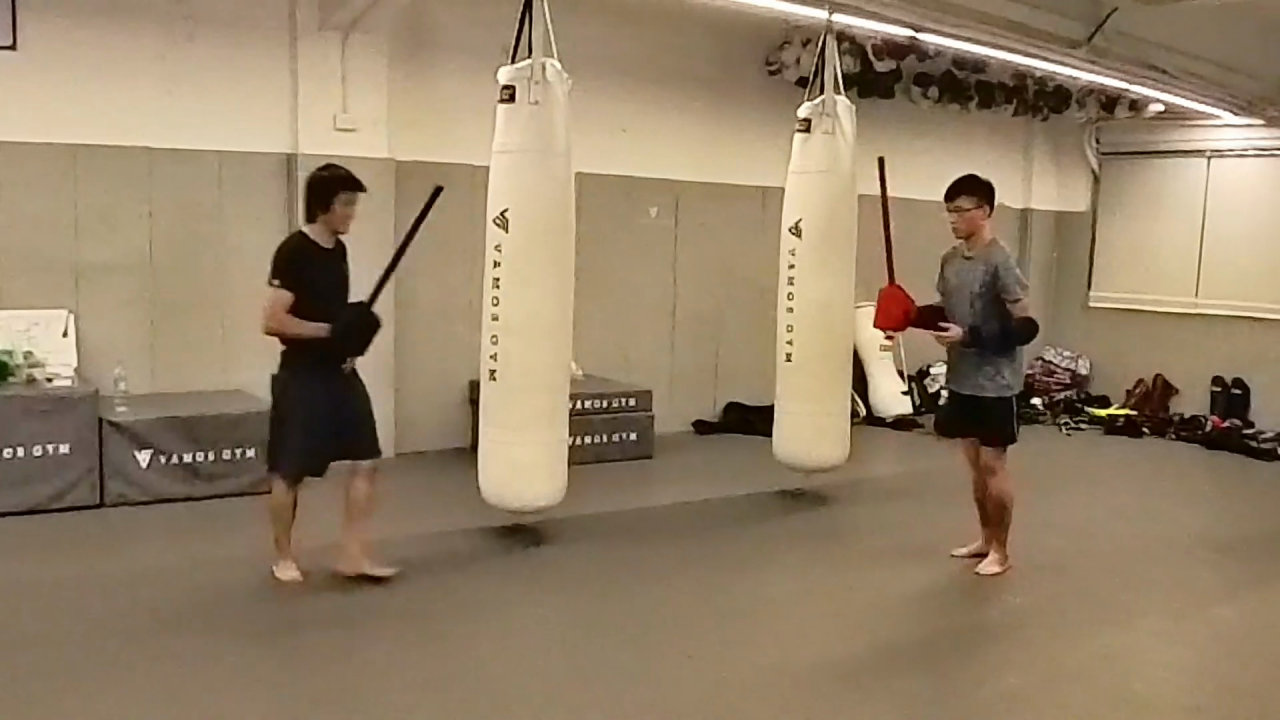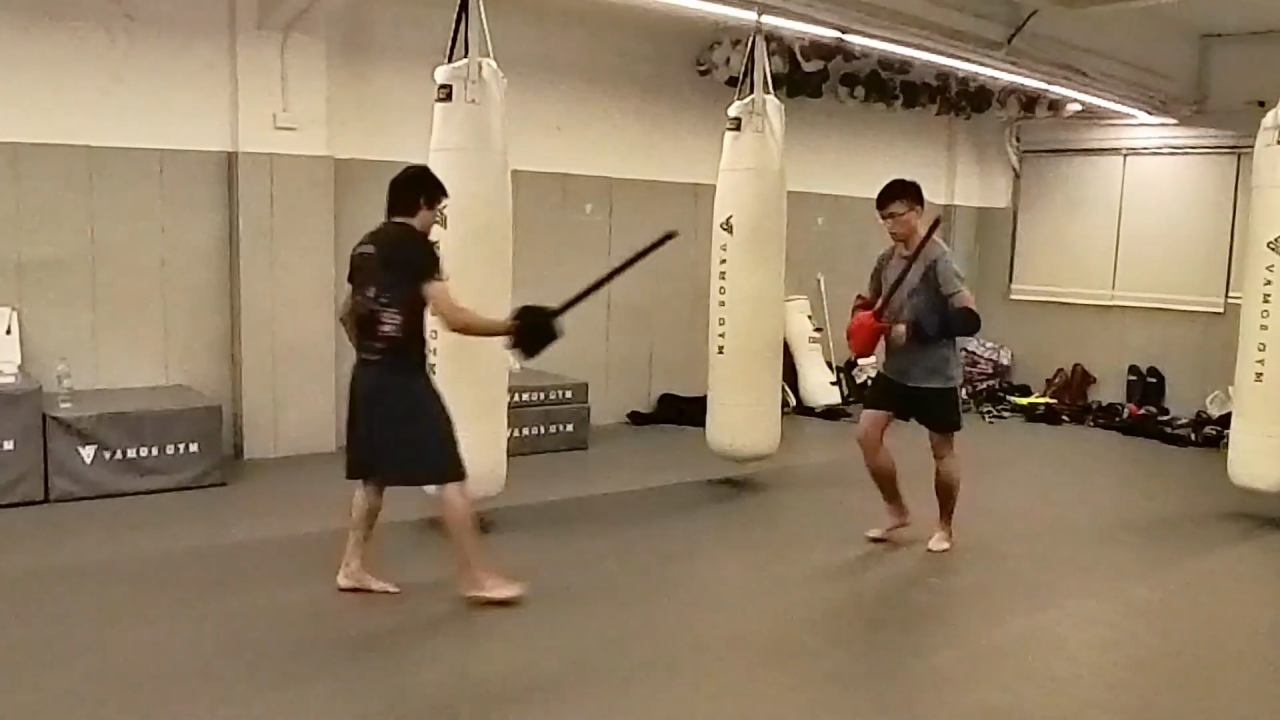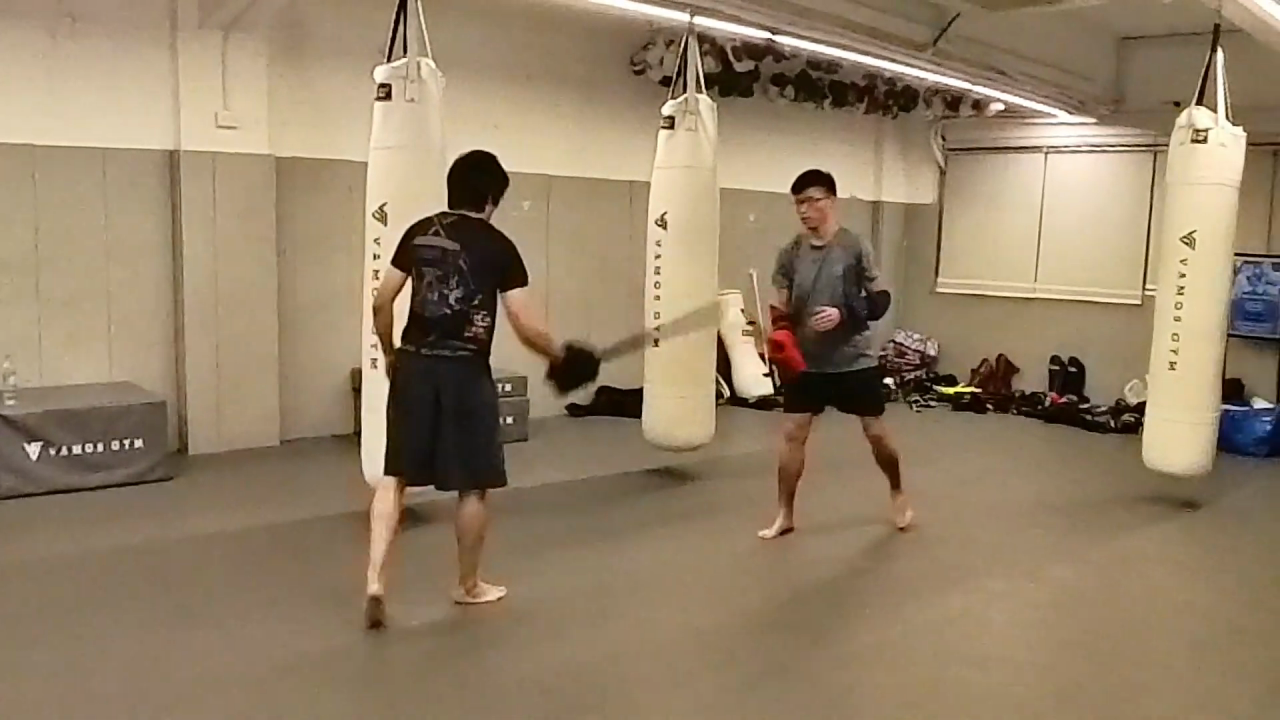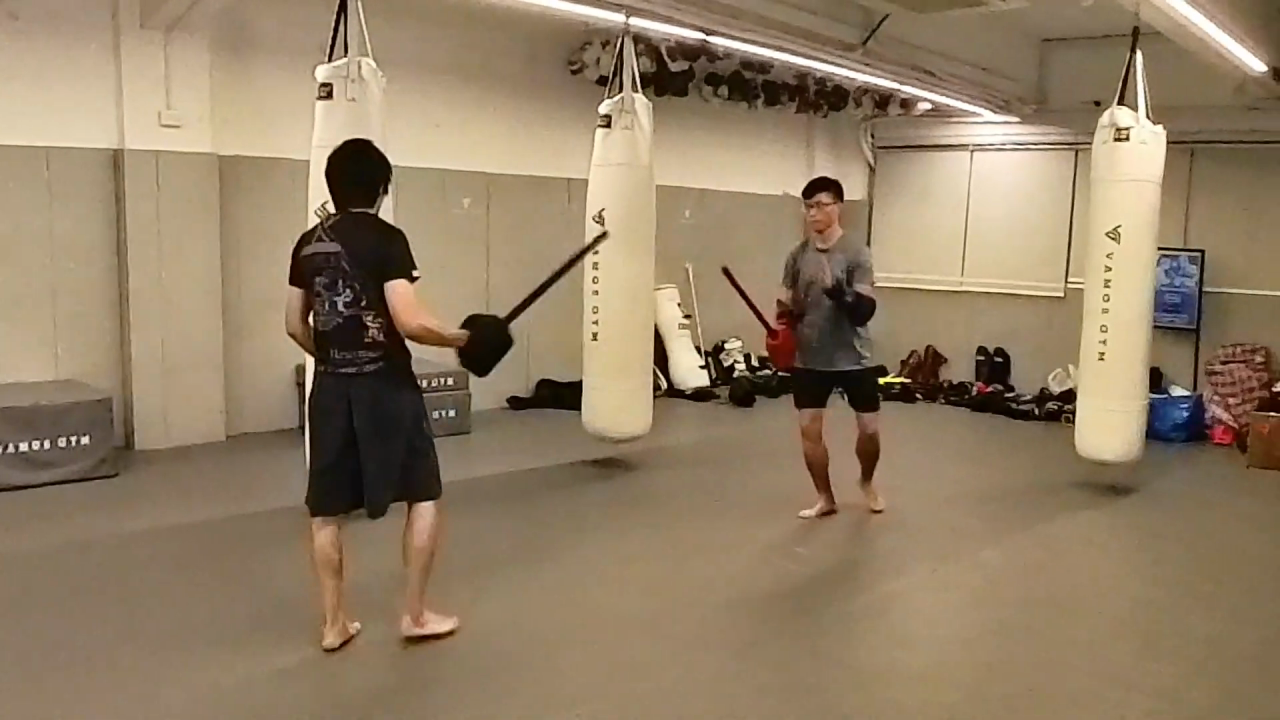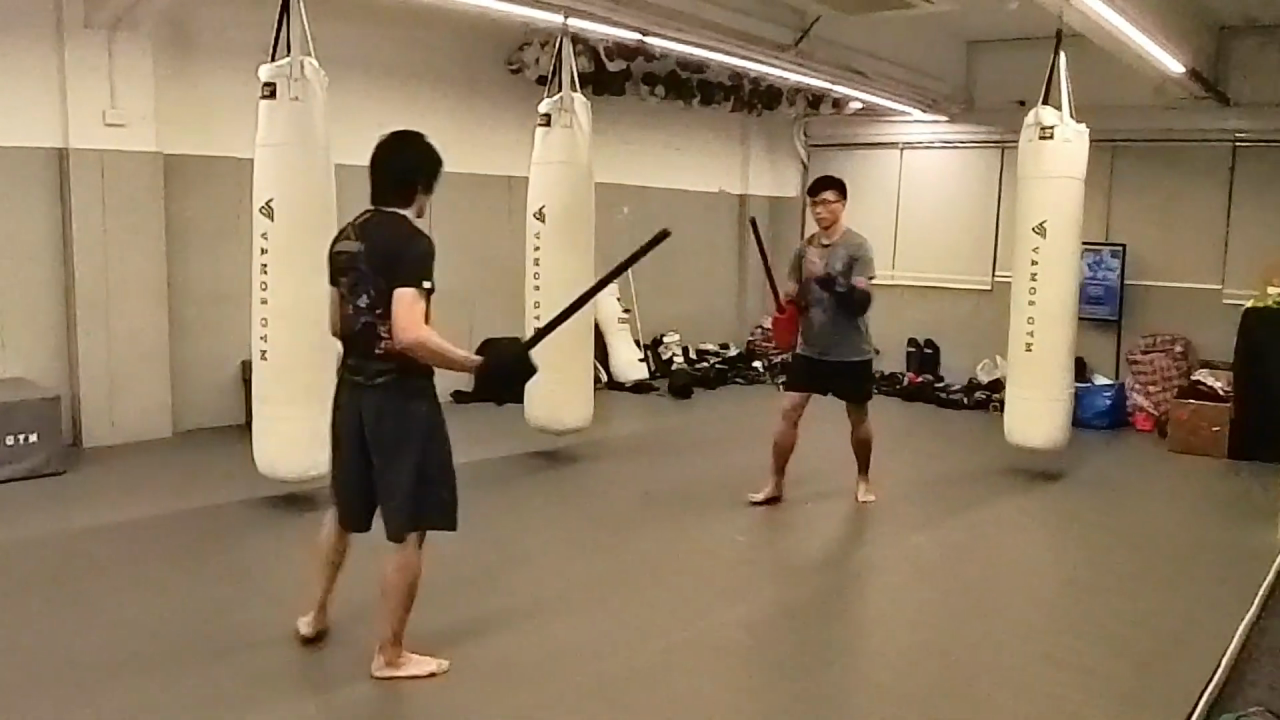
dt=0.7s
person 1, frame 1
left shoulder: (337, 249)
right shoulder: (293, 252)
right elbow: (273, 321)
right wrist: (330, 331)
left hip: (339, 370)
right hip: (302, 376)
left knee: (364, 462)
right knee: (291, 473)
left ankle: (353, 554)
right ankle: (283, 555)
person 1, frame 2
left shoulder: (368, 244)
right shoulder: (415, 245)
left elbow: (347, 313)
right elbow: (453, 317)
right wrist: (509, 327)
left hip: (370, 374)
right hip: (401, 377)
left knee: (373, 476)
right knee: (449, 477)
left ankle: (353, 567)
right ankle: (478, 578)
person 1, frame 3
left shoulder: (419, 233)
right shoulder: (498, 247)
left elbow: (382, 302)
right elbow: (527, 326)
left wrist: (391, 354)
right wrist: (559, 357)
left hip: (414, 366)
right hip: (465, 373)
left knee: (396, 474)
right knee: (472, 485)
left ankle: (375, 577)
right ankle: (469, 584)
person 1, frame 4
left shoulder: (308, 244)
right shoulder: (387, 239)
left elbow: (295, 325)
right elbow: (409, 322)
right wrist: (462, 338)
left hip: (330, 387)
right hip: (385, 384)
left knee: (327, 510)
right knee: (423, 495)
left ankle: (334, 623)
right ankle: (415, 614)
person 1, frame 5
left shoulder: (347, 237)
right shoulder: (409, 243)
right elbow: (409, 336)
right wrist: (474, 362)
left hip: (353, 390)
right hip: (398, 399)
left knee: (348, 508)
right knee: (410, 528)
left ankle: (315, 614)
right ankle: (390, 653)
person 2, frame 1
left shoulder: (1000, 263)
right shoulder: (950, 259)
left elbow: (1026, 327)
left wrist: (969, 336)
left hip: (995, 382)
right hip: (961, 379)
left knee: (992, 464)
right knee: (973, 461)
left ankle: (1000, 550)
right ankle: (987, 538)
person 2, frame 2
left shoulder: (938, 259)
right shoulder: (886, 260)
left elbow: (968, 319)
right elbow: (868, 302)
left wrist: (915, 330)
left hip: (936, 374)
right hip: (895, 371)
left knee: (942, 451)
right knee: (867, 434)
left ankle: (945, 527)
right ankle: (896, 511)
person 2, frame 3
left shoulder: (854, 247)
right shoulder: (790, 253)
left elbow: (879, 299)
right elbow: (783, 308)
left wrist: (845, 314)
left hip: (854, 360)
right hip: (807, 361)
left knee: (876, 433)
right knee: (793, 435)
left ankle: (898, 494)
right ankle: (785, 515)
person 2, frame 4
left shoulder: (856, 253)
right shoulder: (798, 255)
left elbow: (865, 310)
right elbow: (787, 304)
left wrist: (834, 288)
left hip: (853, 360)
right hip: (809, 360)
left knee: (869, 429)
right knee: (809, 430)
left ankle: (867, 483)
right ankle: (826, 499)
person 2, frame 5
left shoulder: (857, 247)
right shoulder: (804, 248)
left elbow: (861, 302)
left wrist: (826, 276)
left hip: (851, 351)
right hip: (808, 348)
left knee: (857, 418)
right knee: (789, 413)
left ankle: (863, 479)
right ankle: (775, 485)
